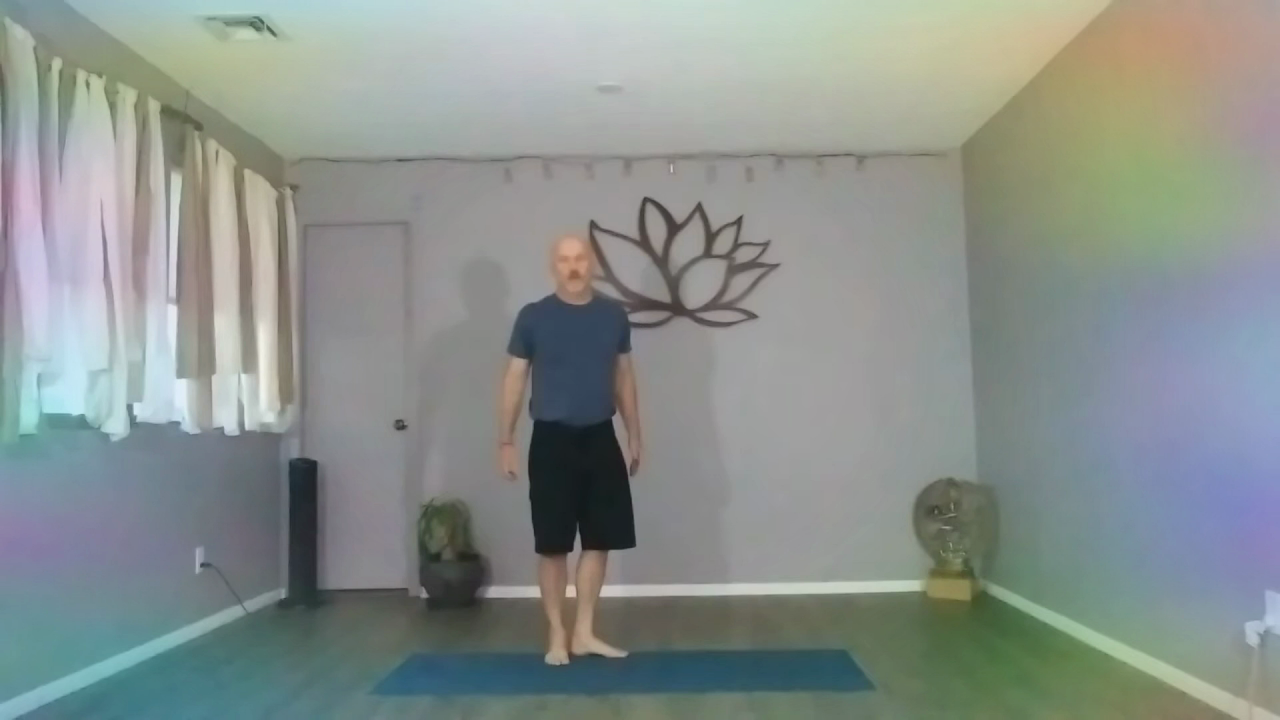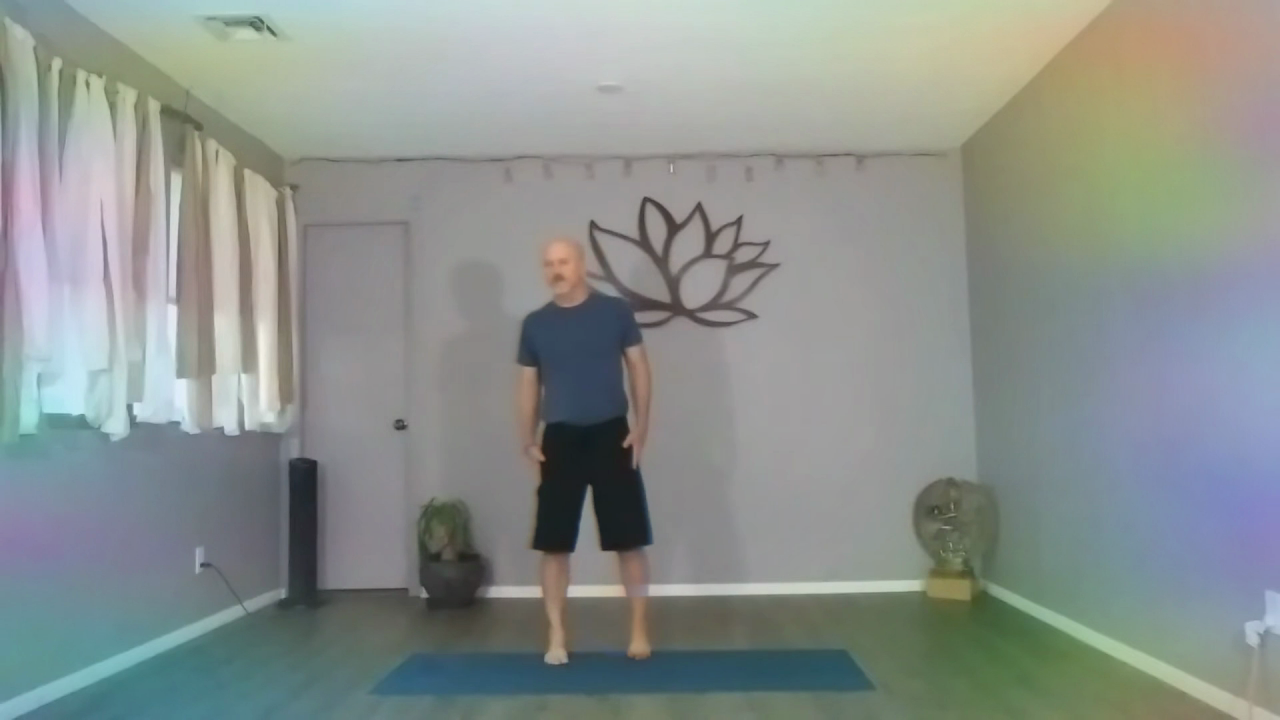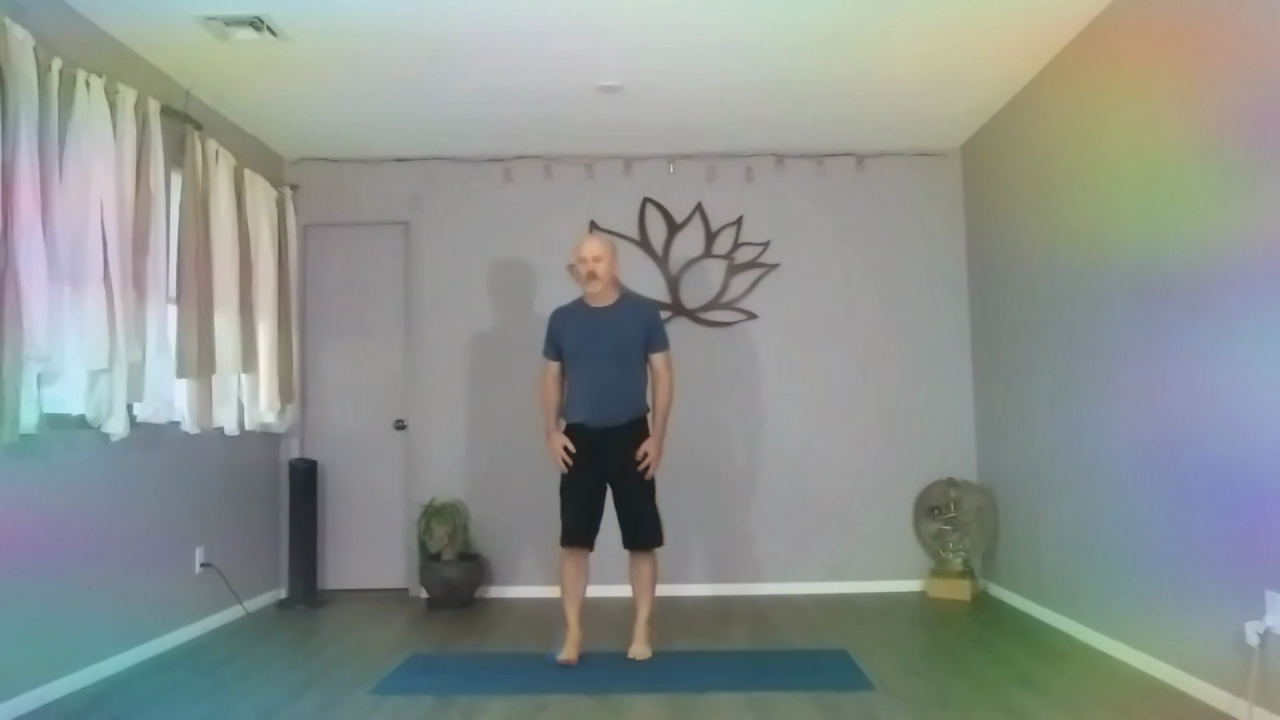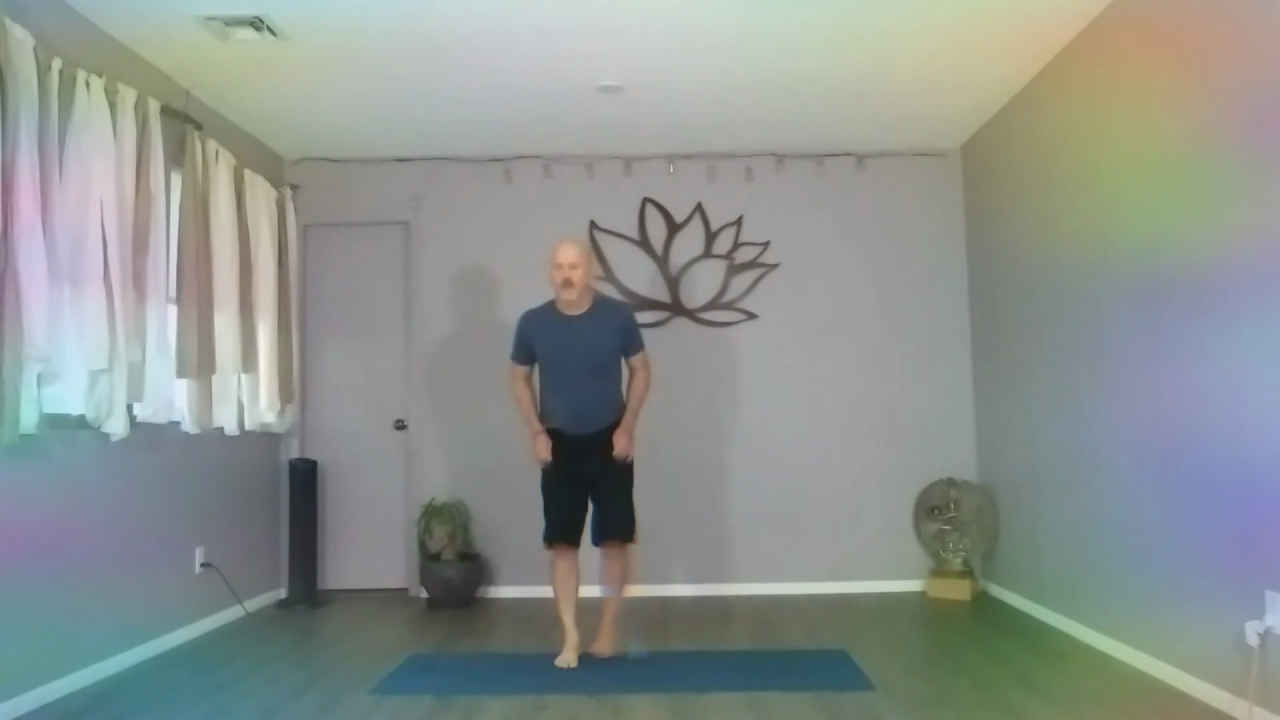
dt=0.5s
person 1, frame 1
left shoulder: (613, 315)
right shoulder: (533, 316)
left elbow: (624, 377)
right elbow: (514, 378)
left wrist: (635, 436)
right wrist: (506, 440)
left hip: (600, 437)
right hip: (551, 439)
left knee: (601, 540)
right knee: (551, 545)
left ankle: (584, 633)
right ankle: (557, 635)
person 1, frame 2
left shoulder: (615, 311)
right shoulder: (535, 324)
left elbow: (638, 367)
right elbow: (528, 384)
left wrist: (640, 425)
right wrist: (529, 441)
left hip: (611, 436)
right hip: (560, 439)
left knee: (629, 539)
right knee: (554, 544)
left ankle: (639, 629)
right ankle: (556, 634)
person 1, frame 3
left shoulder: (643, 313)
right shoulder: (562, 319)
left elbow: (662, 375)
right elbow: (552, 378)
left wrist: (657, 436)
right wrist: (552, 430)
left hip: (630, 438)
right hip: (580, 439)
left knee: (642, 541)
right knee: (574, 541)
left ankle: (641, 631)
right ankle: (573, 633)
person 1, frame 4
left shoulder: (618, 316)
right shoulder: (533, 323)
left elbow: (641, 371)
right elbow: (520, 378)
left wrist: (627, 426)
right wrist: (536, 431)
left hip: (609, 442)
right hip: (559, 445)
left knee: (614, 539)
right knee: (561, 544)
left ankle: (607, 625)
right ankle: (570, 637)
